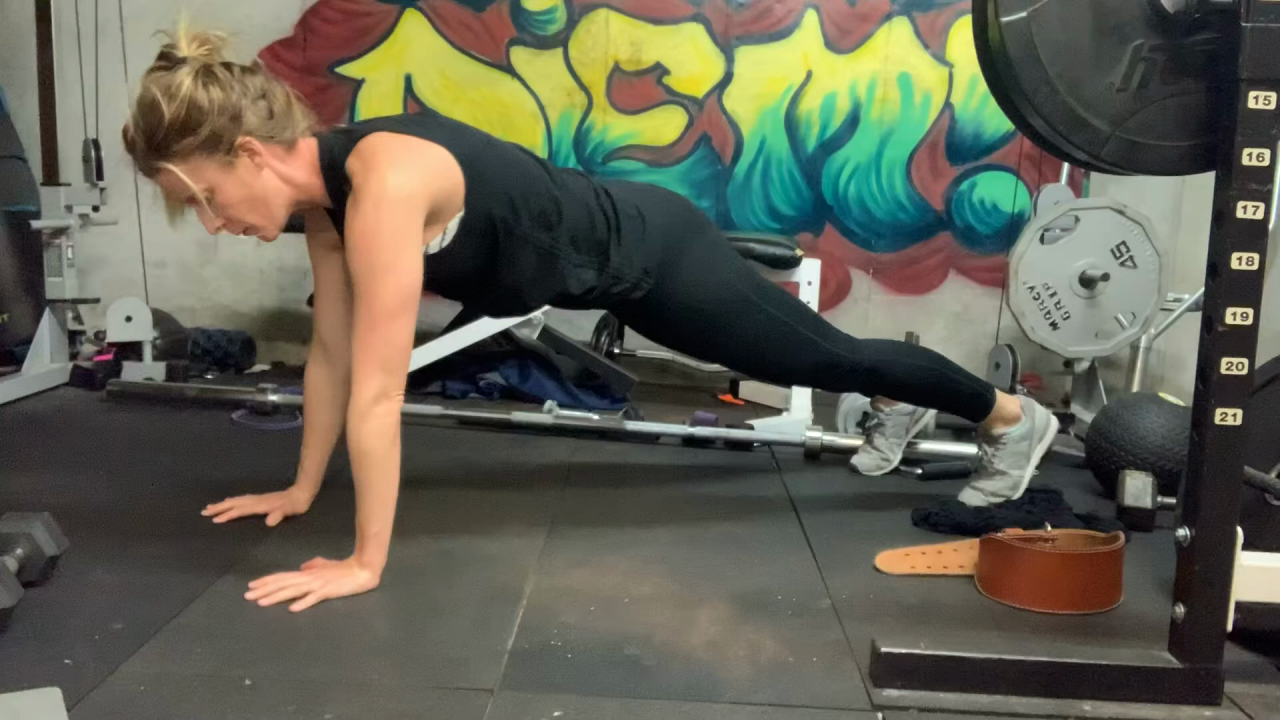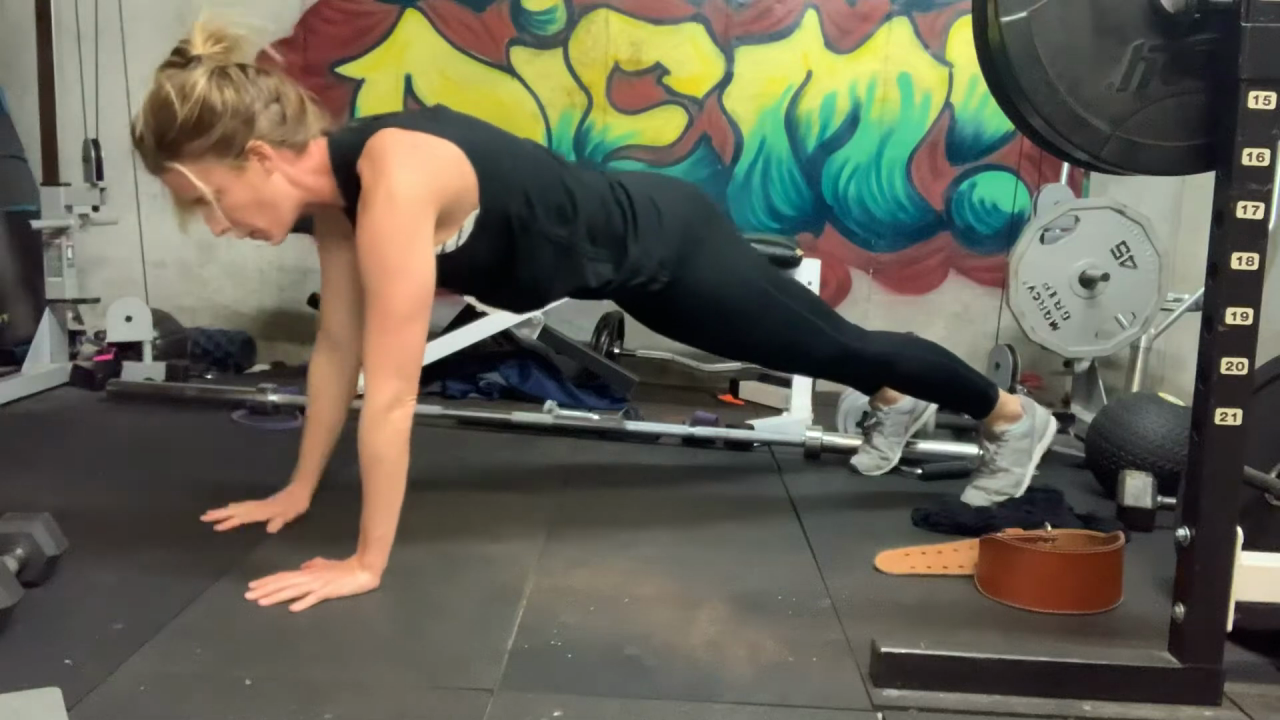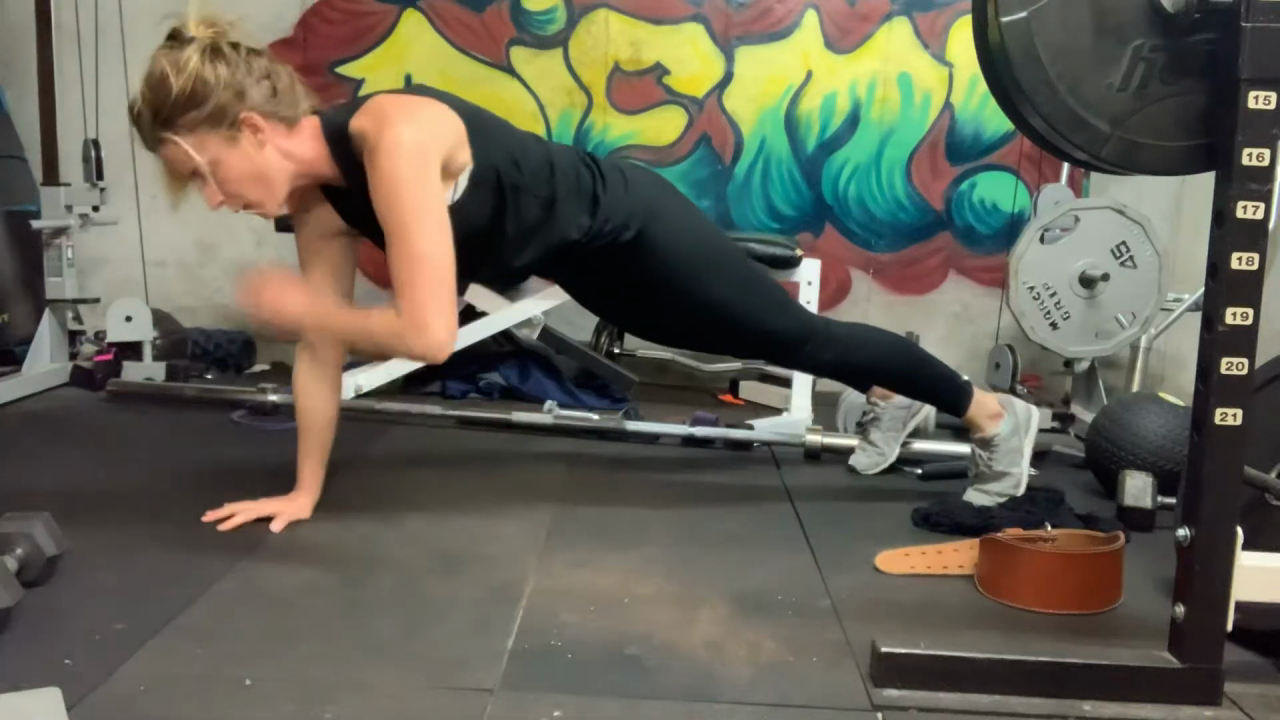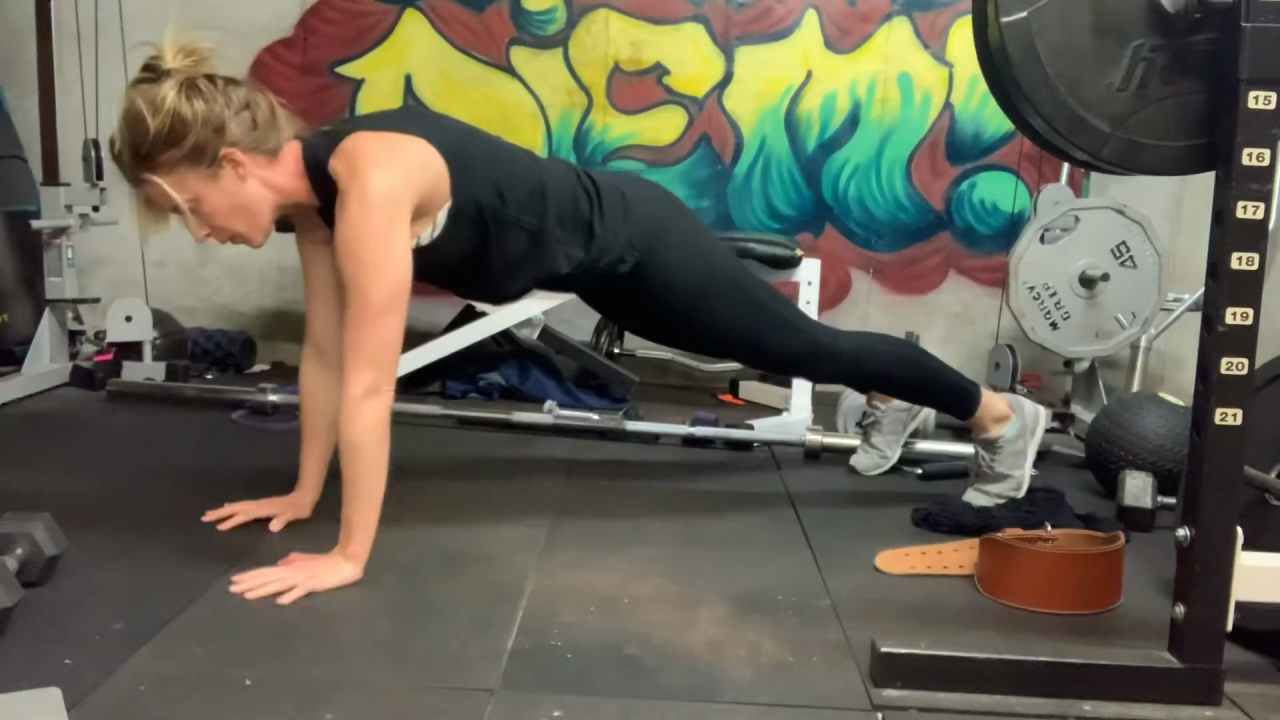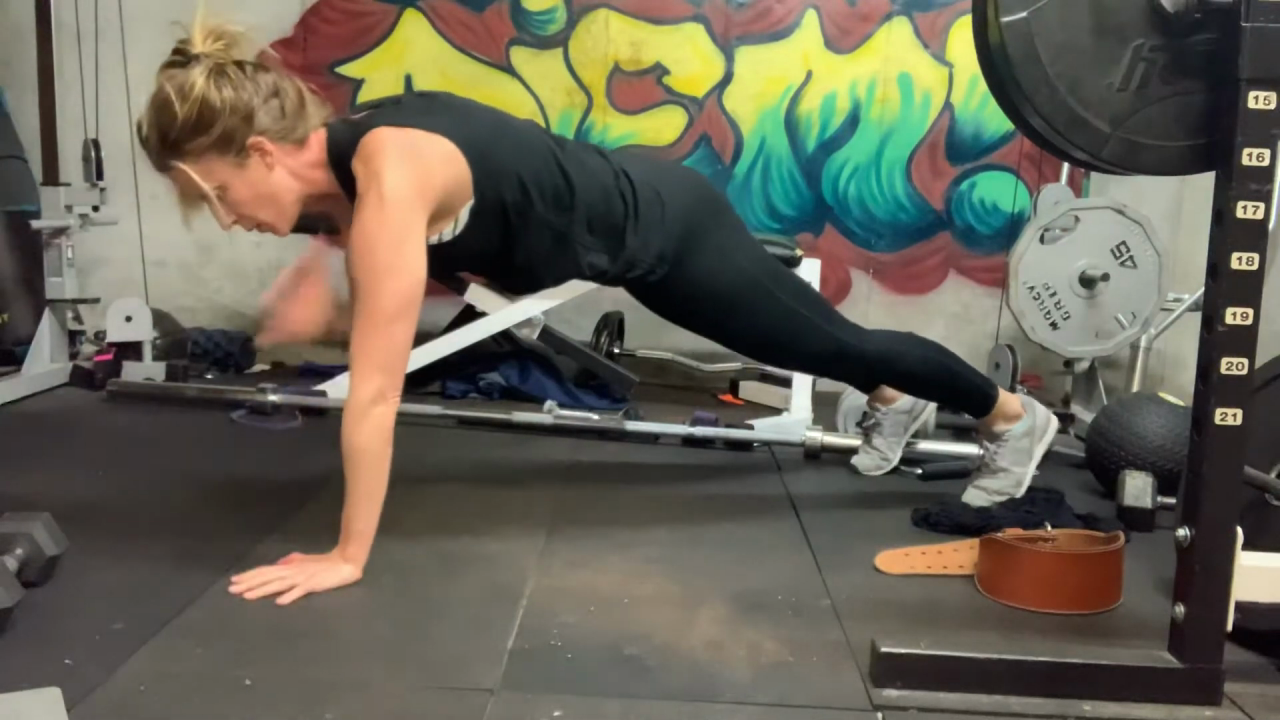
dt=1s
person 1, frame 1
left shoulder: (382, 180)
right shoulder: (325, 187)
left elbow: (377, 392)
right elbow: (332, 353)
left wrist: (366, 562)
right wrist: (302, 489)
left hip: (650, 252)
right hip: (611, 255)
left knee: (822, 357)
right knee: (804, 358)
left ankle: (1013, 418)
right ankle: (899, 406)
person 1, frame 2
left shoulder: (392, 179)
right shoulder: (333, 183)
left elbow: (389, 394)
right elbow: (338, 349)
left wrist: (365, 564)
right wrist: (298, 489)
left hip: (665, 243)
right hip: (620, 251)
left knee: (832, 346)
right knee: (812, 351)
left ankle: (1014, 416)
right ankle: (897, 403)
person 1, frame 3
left shoulder: (392, 137)
right shoulder: (312, 182)
left elbow: (429, 333)
right elbow: (323, 345)
left wrist: (302, 304)
right wrist: (305, 490)
left hip: (628, 223)
right hip: (579, 258)
left knee: (798, 337)
right knee: (750, 343)
left ankle: (995, 416)
right ankle: (890, 403)
person 1, frame 4
left shoulder: (369, 180)
right shoulder: (311, 189)
left elbow: (369, 387)
right elbow: (324, 353)
left wrist: (350, 556)
right wrist: (304, 494)
left hip: (632, 240)
right hip: (592, 255)
left knee: (805, 347)
right knee: (784, 347)
left ankle: (1003, 416)
right ankle: (893, 404)
person 1, frame 5
left shoulder: (387, 172)
right shoulder: (342, 160)
left elbow: (374, 391)
right elbow: (378, 319)
left wrist: (346, 558)
right wrist: (325, 314)
left hip: (666, 229)
right hip: (630, 219)
left knee: (827, 344)
right knee: (806, 343)
left ankle: (1013, 418)
right ankle: (894, 405)
